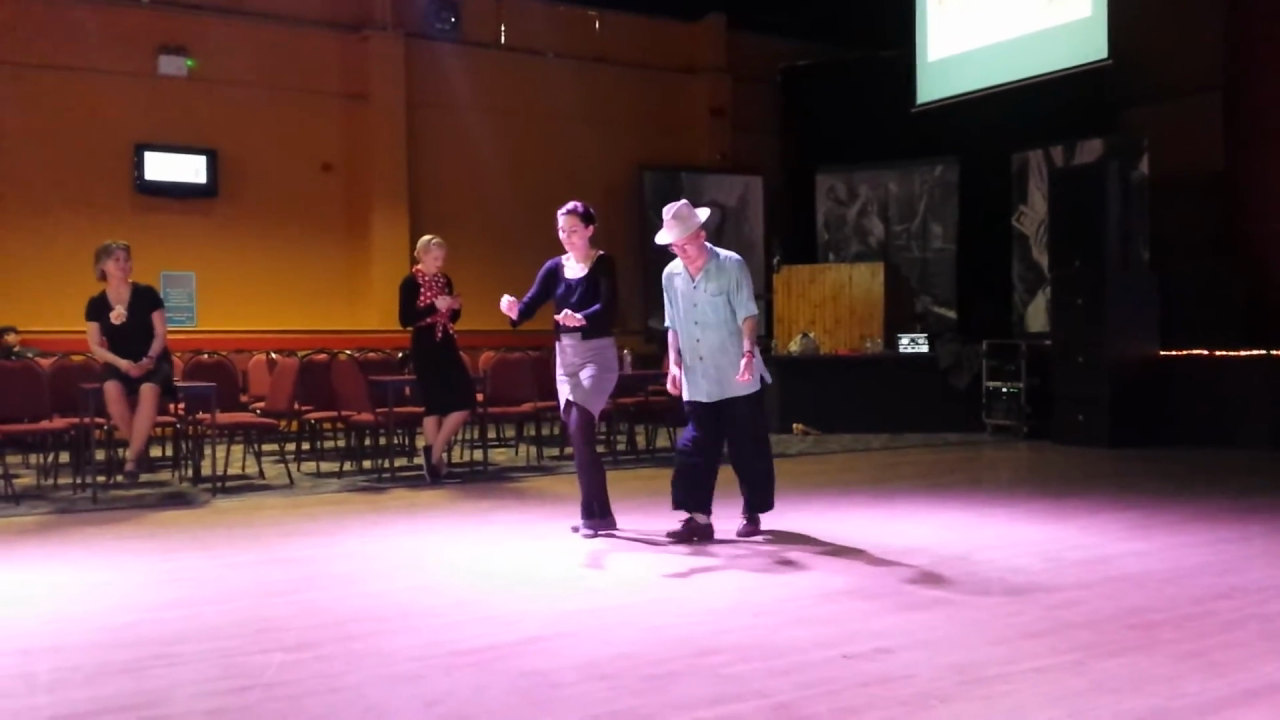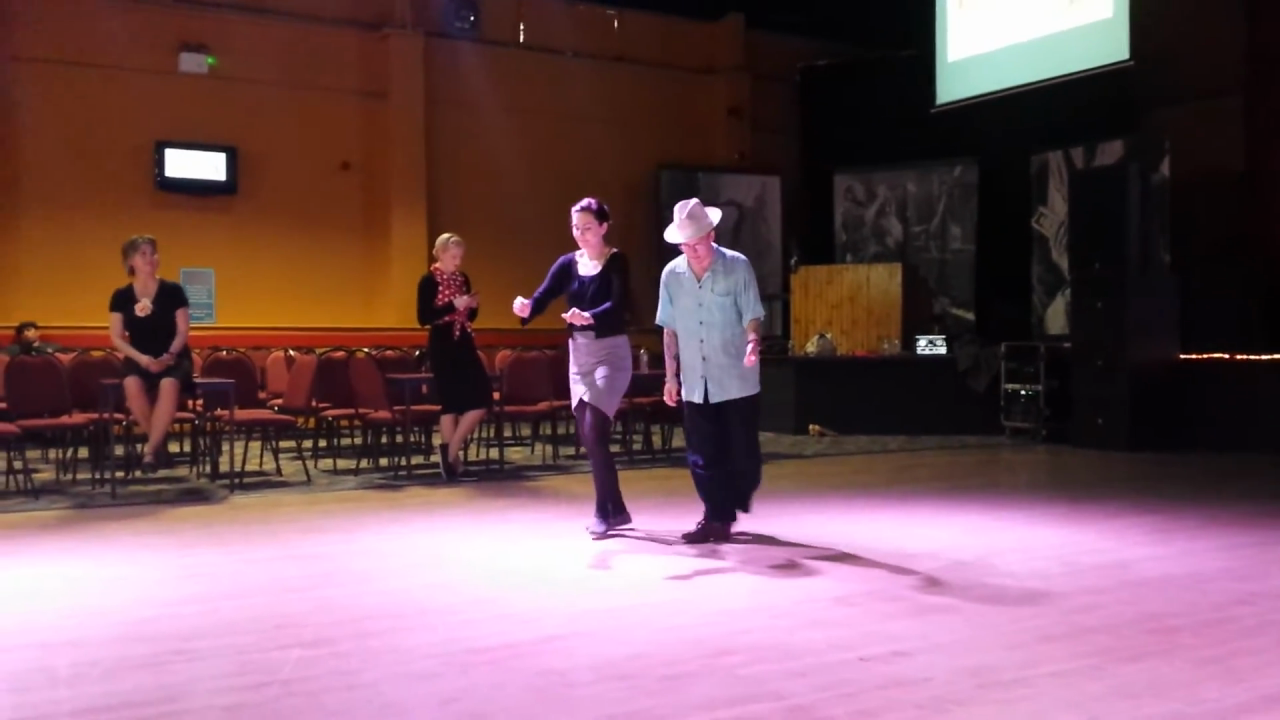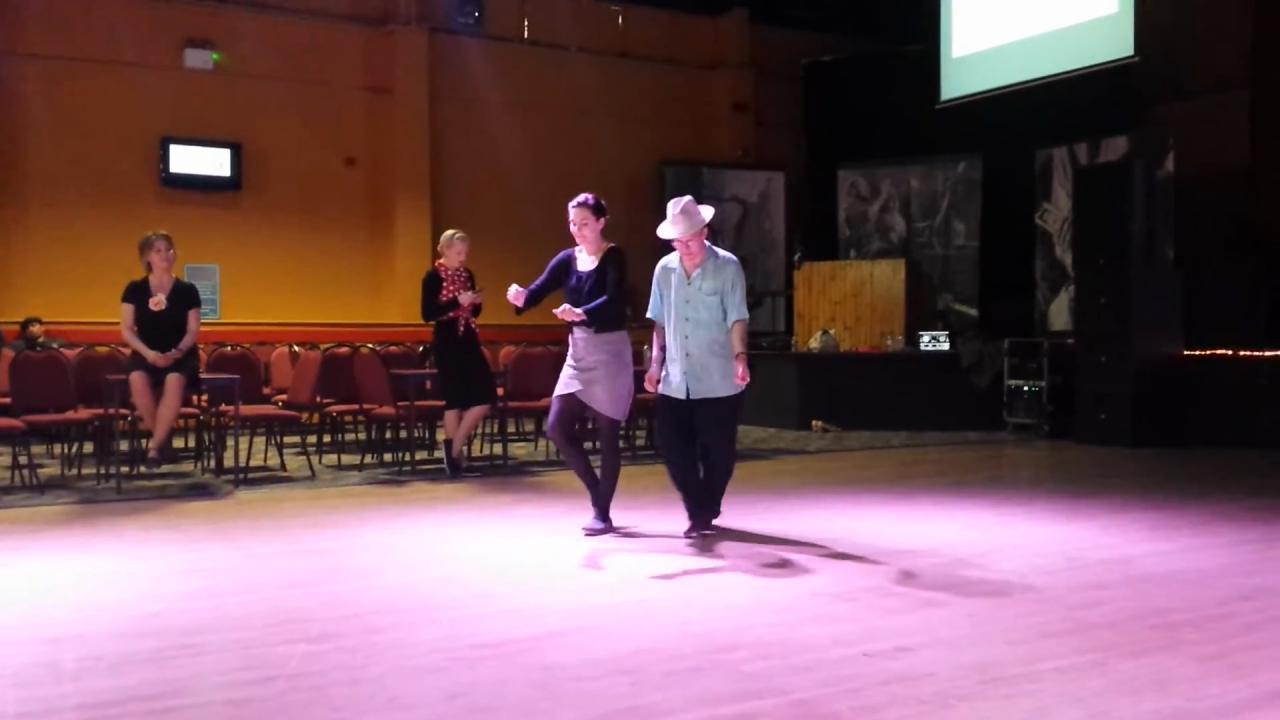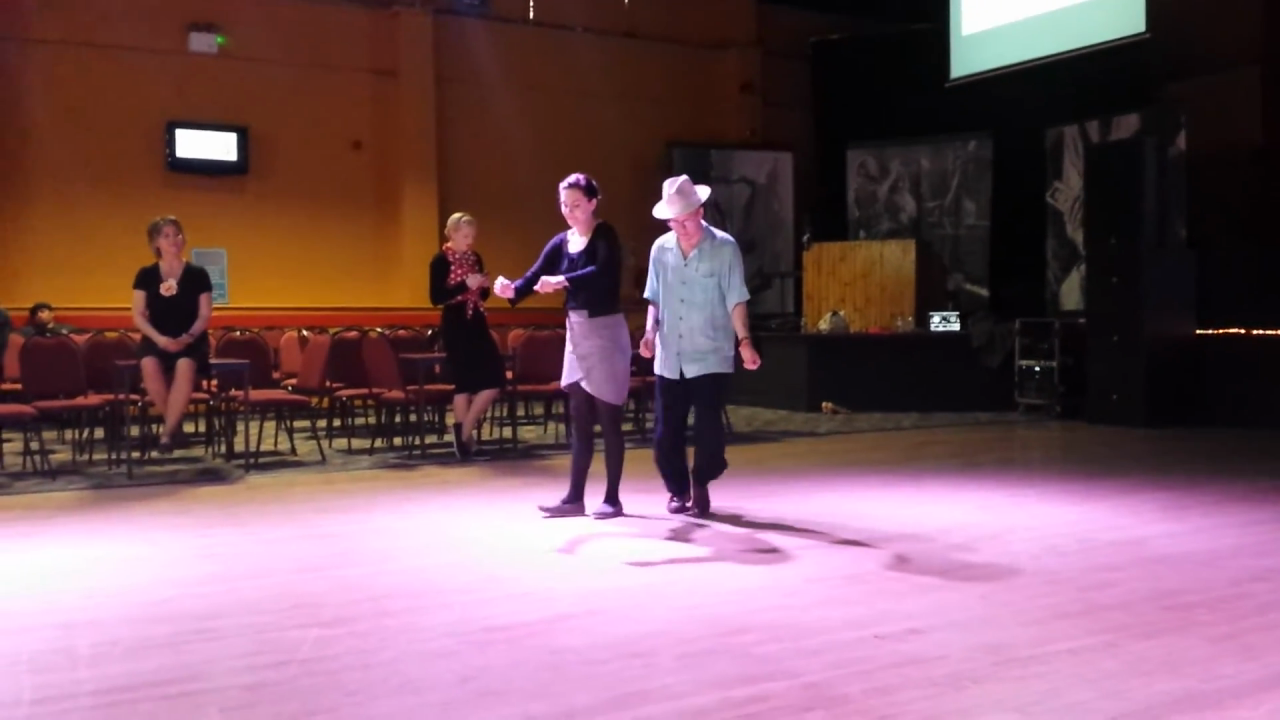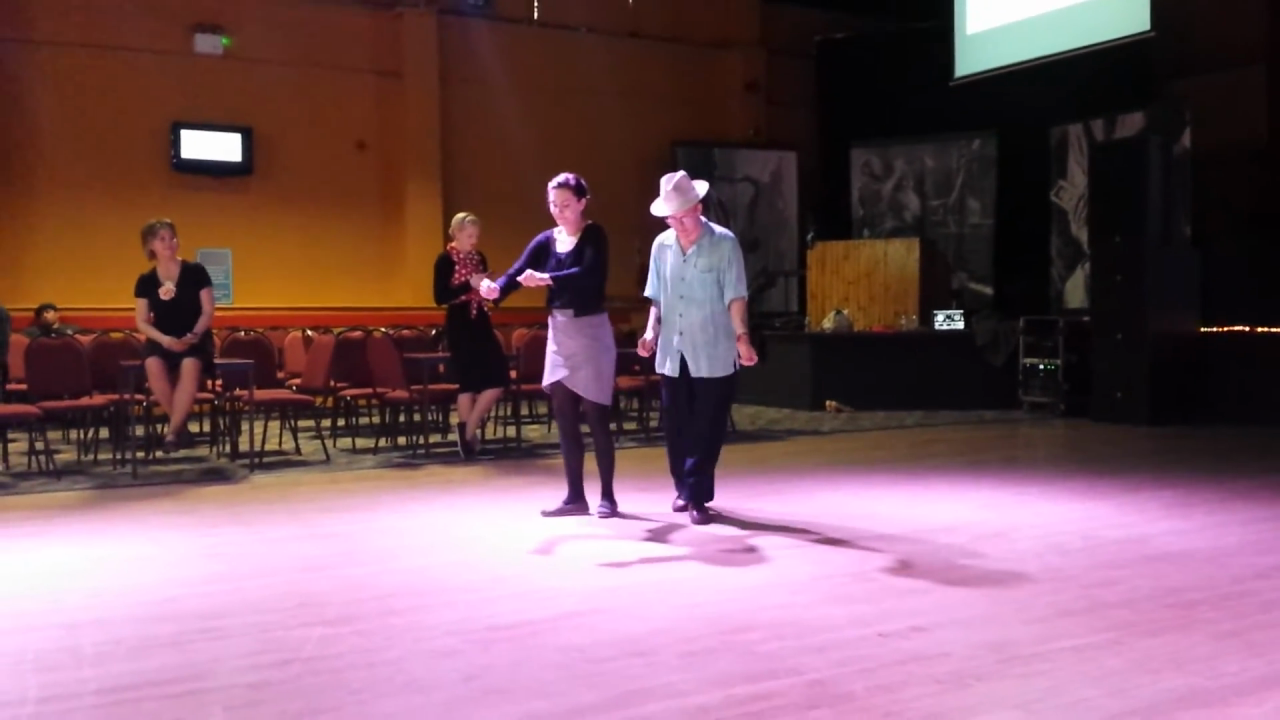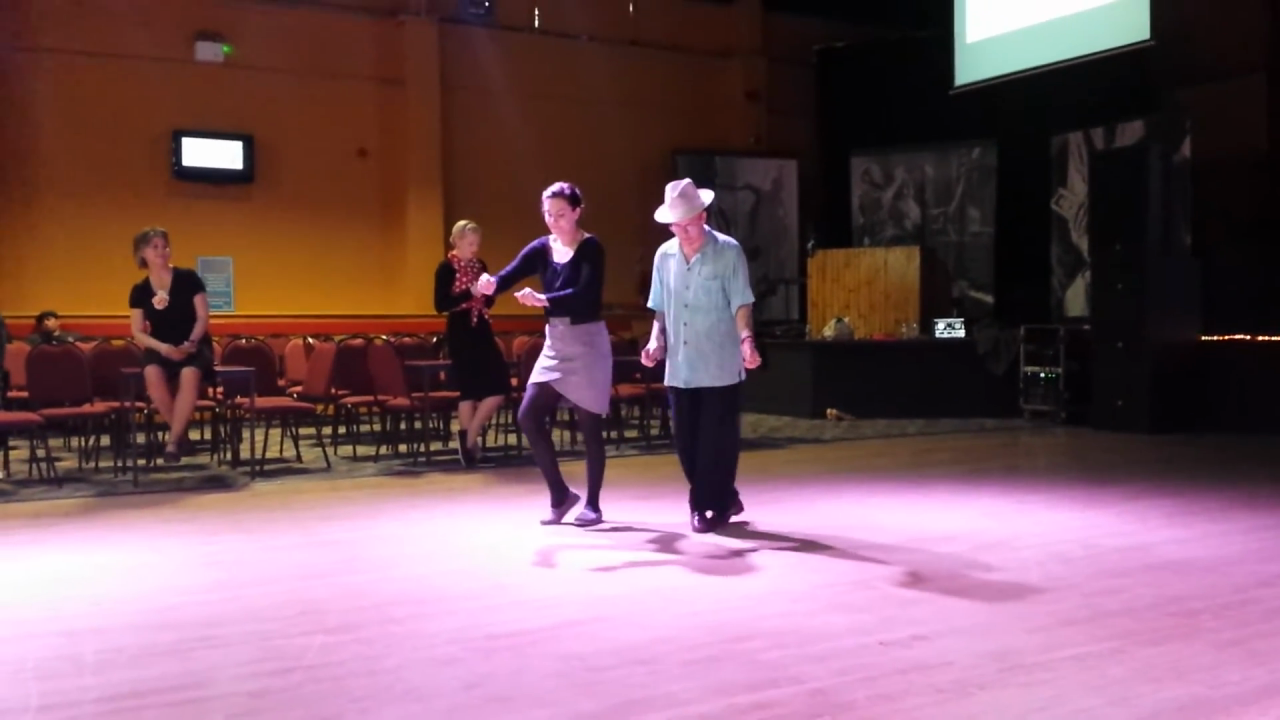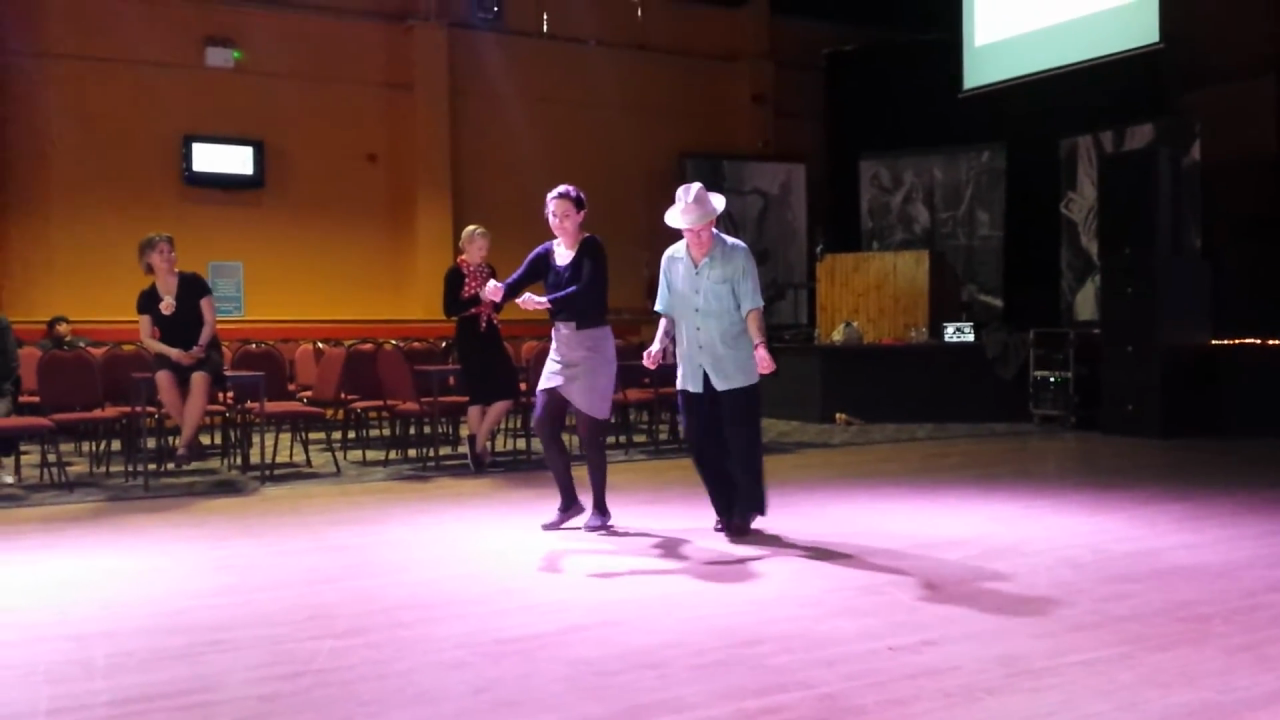
dt=0.3s
person 1, frame 1
left shoulder: (731, 266)
right shoulder: (670, 276)
left elbow: (747, 315)
right elbow: (674, 328)
left wrist: (748, 353)
right wrist: (674, 365)
left hip: (737, 378)
right hip: (696, 381)
left knee: (748, 447)
right knee: (694, 449)
left ankle: (753, 512)
right ankle: (698, 518)
person 1, frame 2
left shoulder: (737, 267)
right shoulder: (671, 274)
left elbow: (752, 315)
right elbow: (670, 329)
left wrist: (752, 342)
right wrist: (671, 375)
left hip: (736, 378)
right hip: (695, 382)
left knee: (742, 451)
right knee: (703, 454)
left ankle: (731, 510)
right ankle: (716, 518)
person 1, frame 3
left shoulder: (727, 267)
right shoulder: (664, 269)
left elbow: (737, 319)
right elbow: (659, 321)
left wrist: (739, 357)
right wrist: (656, 361)
left hip: (718, 377)
right hip: (676, 378)
left knee: (718, 450)
right knee: (673, 446)
left ankle: (707, 510)
right ankle: (699, 505)
person 1, frame 4
left shoulder: (724, 247)
right shoulder: (660, 249)
left elbow: (736, 301)
left wrist: (744, 341)
right wrist: (650, 331)
left hip: (710, 356)
right hip: (669, 357)
left knee: (708, 426)
right knee: (667, 431)
left ankle: (701, 483)
right ankle: (679, 489)
person 1, frame 5
left shoulder: (724, 243)
right shoulder: (661, 246)
left elbow: (735, 296)
left wrist: (741, 336)
right wrist: (651, 331)
left hip: (713, 355)
right hip: (671, 354)
left knee: (706, 429)
right knee: (676, 427)
left ankle: (698, 497)
right ankle: (685, 488)
person 1, frame 6
left shoulder: (728, 252)
right shoulder: (664, 256)
left elbow: (741, 303)
left wrist: (746, 340)
right wrist: (656, 341)
left hip: (719, 364)
right hip: (679, 365)
left knee: (715, 439)
right knee: (686, 440)
left ankle: (704, 505)
right ankle: (725, 499)
person 1, frame 7
left shoulder: (737, 255)
right shoulder: (671, 260)
left elbow: (751, 307)
right elbow: (669, 312)
left wrist: (759, 345)
right wrist: (659, 343)
left hip: (735, 366)
right hip: (691, 369)
left knee: (741, 440)
right knee: (700, 441)
left ankle: (743, 510)
right ankle: (727, 505)
person 2, frame 1
left shoulder: (603, 264)
right shoulder: (554, 267)
left elbow: (607, 307)
right elbow: (532, 304)
left wrist: (581, 318)
right wrist: (514, 309)
left hip: (597, 353)
right hip: (565, 355)
left knee: (578, 430)
right knee: (582, 438)
left ankle: (590, 512)
right ankle: (603, 513)
person 2, frame 2
left shoulder: (616, 261)
right shoulder: (567, 264)
left elbow: (618, 305)
right elbow: (543, 297)
left wrist: (589, 317)
right wrist: (526, 307)
left hip: (610, 351)
right hip: (579, 353)
left knee: (594, 431)
right knee: (589, 437)
left ankle: (603, 512)
right ankle: (617, 509)
person 2, frame 3
left shoulder: (614, 257)
right shoulder: (567, 259)
left elbow: (613, 300)
right elbow: (539, 290)
left wrist: (581, 313)
right wrist: (521, 298)
left hip: (610, 348)
right hip: (578, 350)
left knee: (607, 434)
right knee: (557, 428)
left ankle: (602, 513)
right ankle: (597, 492)
person 2, frame 4
left shoulder: (605, 234)
right shoulder: (561, 243)
left elbow: (602, 272)
right elbow: (534, 278)
left wrist: (562, 281)
right wrist: (511, 289)
left hip: (607, 331)
right hip: (576, 333)
left knee: (607, 418)
right knee: (580, 419)
left ankle: (612, 498)
right ankle: (575, 497)
person 2, frame 5
left shoulder: (594, 235)
right shoulder: (546, 240)
left elbow: (589, 275)
right elbow: (518, 273)
left wrist: (546, 279)
right wrist: (496, 288)
left hip: (591, 331)
right hip: (559, 333)
left knee: (595, 416)
right knee: (566, 417)
left ankle: (607, 496)
right ankle: (575, 496)
person 2, frame 6
left shoulder: (590, 248)
right shoulder: (541, 248)
left elbow: (586, 293)
right elbow: (510, 275)
left wrist: (543, 300)
right wrist: (491, 284)
left hip: (588, 340)
right hip: (555, 342)
left knee: (589, 426)
right knee: (529, 416)
left ankle: (592, 504)
right ankle: (560, 495)
person 2, frame 7
left shoulder: (591, 248)
right shoulder: (545, 253)
left elbow: (587, 291)
right elbow: (516, 285)
left wrist: (544, 302)
right wrist: (498, 291)
left hip: (593, 344)
right hip: (561, 345)
left knee: (589, 430)
right knee: (543, 423)
left ankle: (600, 508)
right ankle: (568, 503)
person 3, frame 1
left shoulder: (445, 280)
right shoulder: (410, 282)
right elbow: (405, 320)
left wrist: (455, 307)
right wrist: (434, 307)
left hip: (447, 345)
right hip: (425, 347)
left knee: (465, 400)
right knee: (434, 404)
left ankle: (434, 454)
right ankle: (434, 461)
person 3, frame 2
left shoulder: (463, 279)
right shoulder: (429, 281)
right elbow: (424, 318)
left wrist: (473, 306)
right wrist: (452, 305)
left hip: (464, 343)
right hip: (443, 345)
left knee: (481, 399)
right knee: (451, 402)
left ankle: (450, 453)
right ankle: (451, 459)
person 3, frame 3
left shoulder: (467, 275)
right shoulder: (433, 277)
right elbow: (428, 314)
left wrist: (477, 302)
right wrist: (457, 301)
left hip: (468, 339)
right hip: (447, 341)
left knee: (485, 395)
right knee: (455, 398)
left ankle: (454, 449)
right ankle: (455, 454)
person 3, frame 4
left shoulder: (475, 258)
right shoulder: (441, 260)
right elbow: (436, 298)
left wrist: (485, 286)
right wrist: (464, 285)
left hip: (477, 322)
right hip: (455, 325)
left knee: (494, 378)
right knee: (464, 382)
left ankle: (465, 433)
right ankle: (464, 438)
person 3, frame 5
left shoulder: (479, 258)
right shoulder: (445, 260)
right elbow: (440, 297)
right wrist: (469, 285)
left hip: (481, 322)
right hip: (459, 324)
left knee: (498, 377)
right knee: (468, 381)
left ankle: (468, 431)
right ankle: (468, 437)
person 3, frame 6
left shoulder: (480, 265)
right shoulder: (446, 268)
right elbow: (441, 305)
left wrist: (489, 293)
right wrist: (469, 292)
left hip: (482, 329)
right hip: (460, 332)
left knee: (499, 385)
right knee: (469, 388)
left ankle: (470, 438)
right ankle: (468, 444)
person 3, frame 7
left shoulder: (489, 270)
right shoulder: (455, 273)
right elbow: (449, 310)
left wrist: (498, 298)
right wrist: (478, 297)
left hip: (491, 334)
right hip: (469, 337)
left knee: (508, 390)
right knee: (478, 393)
left ankle: (478, 443)
right ankle: (478, 449)
person 4, frame 1
left shoulder: (147, 294)
right shoulder: (96, 304)
left elbow: (161, 334)
right elbow: (95, 346)
left wrist: (148, 360)
right wrist: (121, 363)
left hip: (153, 361)
right hip: (118, 364)
left knee: (148, 390)
right knee: (112, 390)
left ankle: (133, 456)
right ankle: (137, 447)
person 4, frame 2
left shoulder: (173, 291)
right shoulder: (121, 296)
left elbow: (183, 331)
right elbow: (117, 338)
left wrist: (169, 356)
right wrist: (141, 358)
left hip: (173, 358)
right hip: (139, 359)
left knee: (169, 385)
right knee: (132, 385)
left ankle: (151, 448)
right ankle: (158, 441)
person 4, frame 3
left shoulder: (187, 290)
right shoulder: (135, 289)
left elbow: (193, 331)
right elbow: (126, 330)
left wrist: (178, 352)
right wrist: (148, 353)
left hip: (180, 355)
right hip: (145, 354)
left knee: (174, 381)
right knee: (138, 380)
left ankle: (155, 445)
right ankle: (162, 437)
person 4, frame 4
left shoulder: (198, 274)
right shoulder: (146, 275)
left elbow: (205, 315)
right elbow: (138, 316)
left wrist: (189, 337)
right wrist: (159, 338)
left hip: (190, 340)
right hip: (156, 339)
left knee: (185, 366)
right knee: (149, 366)
left ankle: (167, 431)
right ankle: (173, 424)
person 4, frame 5
left shoulder: (196, 272)
right shoulder: (145, 281)
left elbow: (208, 311)
right elbow: (142, 322)
left wrist: (194, 335)
right wrist: (164, 339)
left hip: (195, 340)
right hip: (162, 341)
left knee: (189, 366)
right knee: (153, 366)
left ankle: (173, 430)
right ankle: (180, 424)
person 4, frame 6
left shoulder: (188, 278)
right shoulder: (139, 291)
left elbow: (203, 317)
right elbow: (138, 332)
left wrist: (191, 343)
right wrist: (162, 347)
left hip: (194, 346)
right hip: (160, 349)
left knee: (189, 375)
right knee: (152, 374)
left ankle: (173, 440)
right ankle: (179, 431)
person 4, frame 7
left shoulder: (194, 282)
right shoulder: (146, 297)
left elbow: (210, 321)
right elbow: (146, 338)
left wrist: (199, 348)
right wrist: (171, 352)
left hip: (204, 350)
right hip: (170, 354)
left knee: (199, 379)
right knee: (164, 379)
left ankle: (184, 443)
right ankle: (191, 435)
